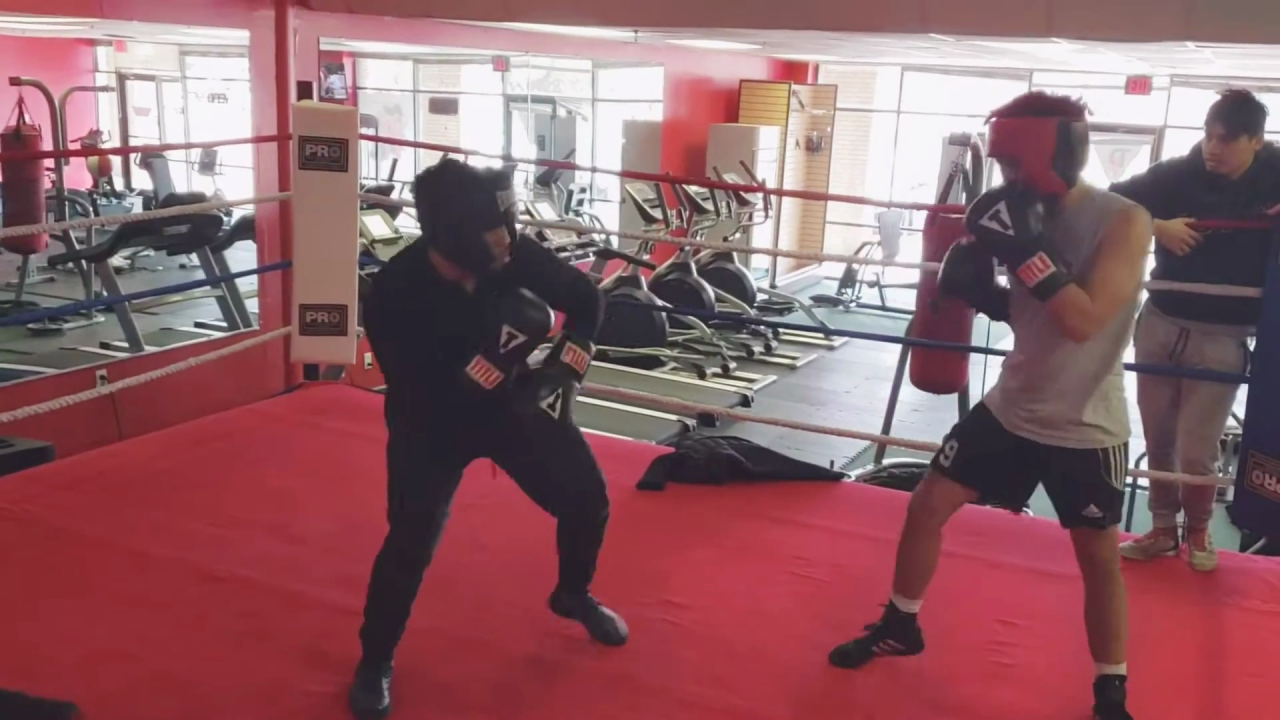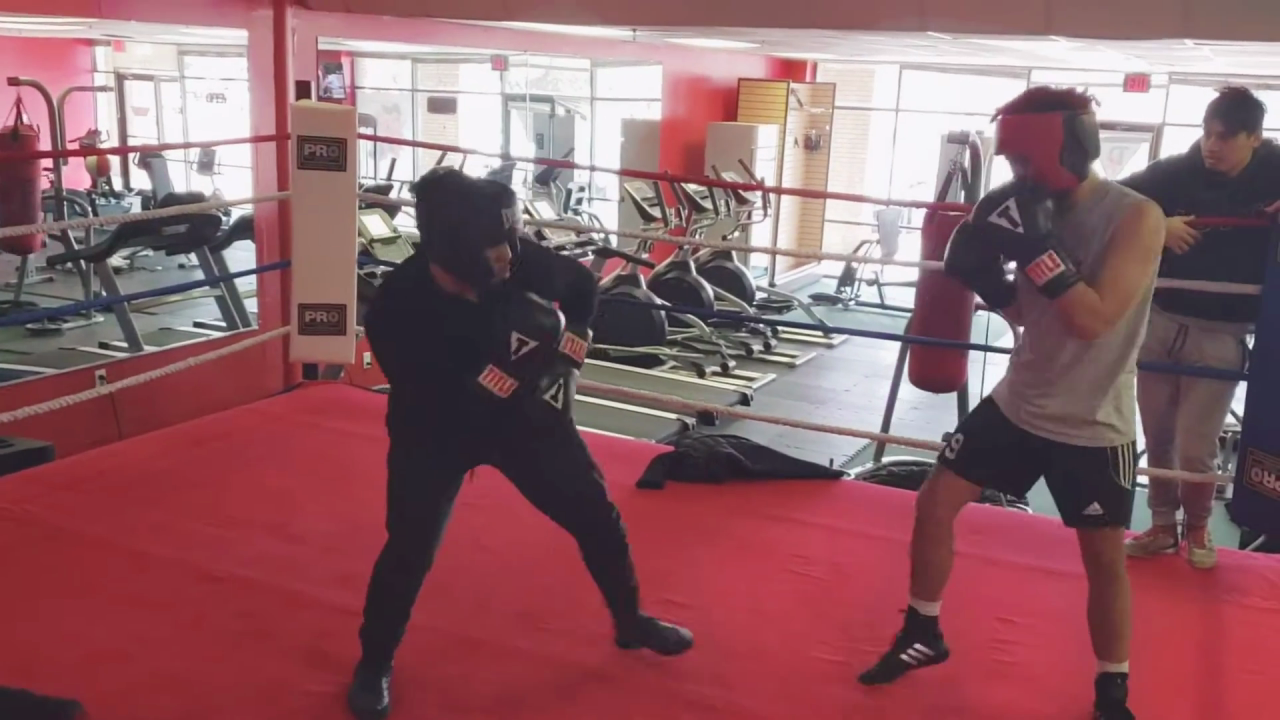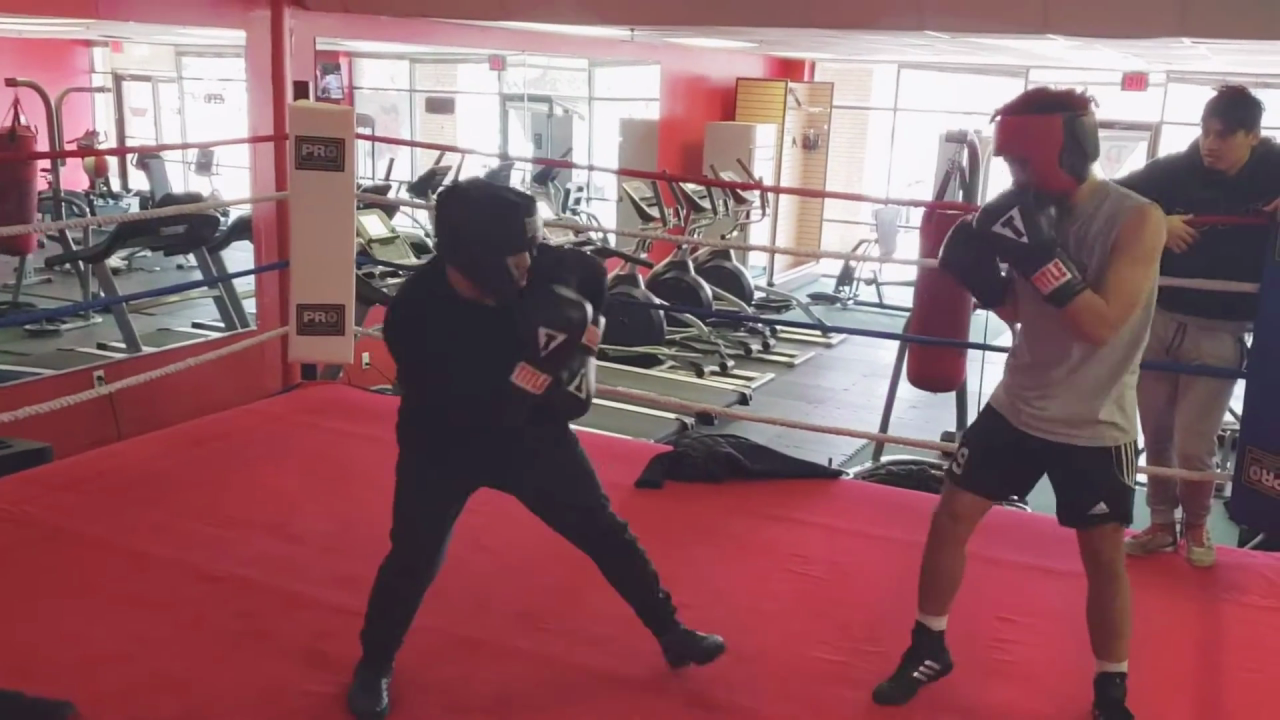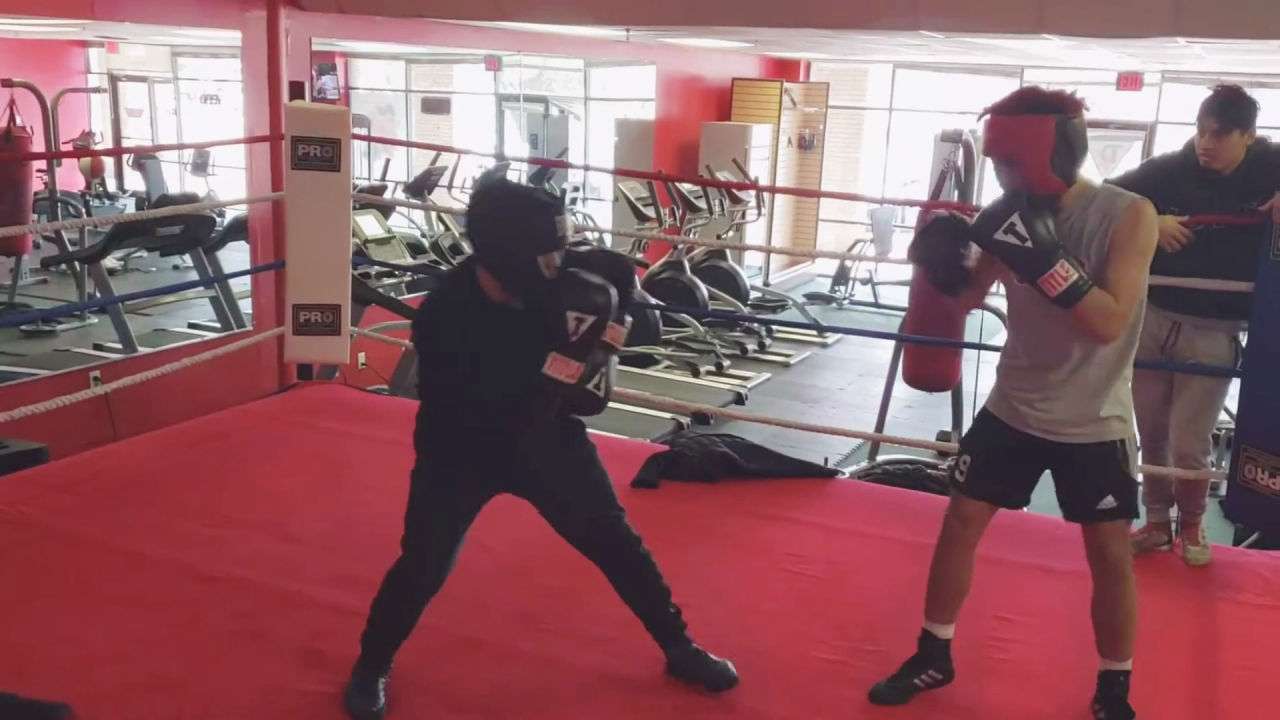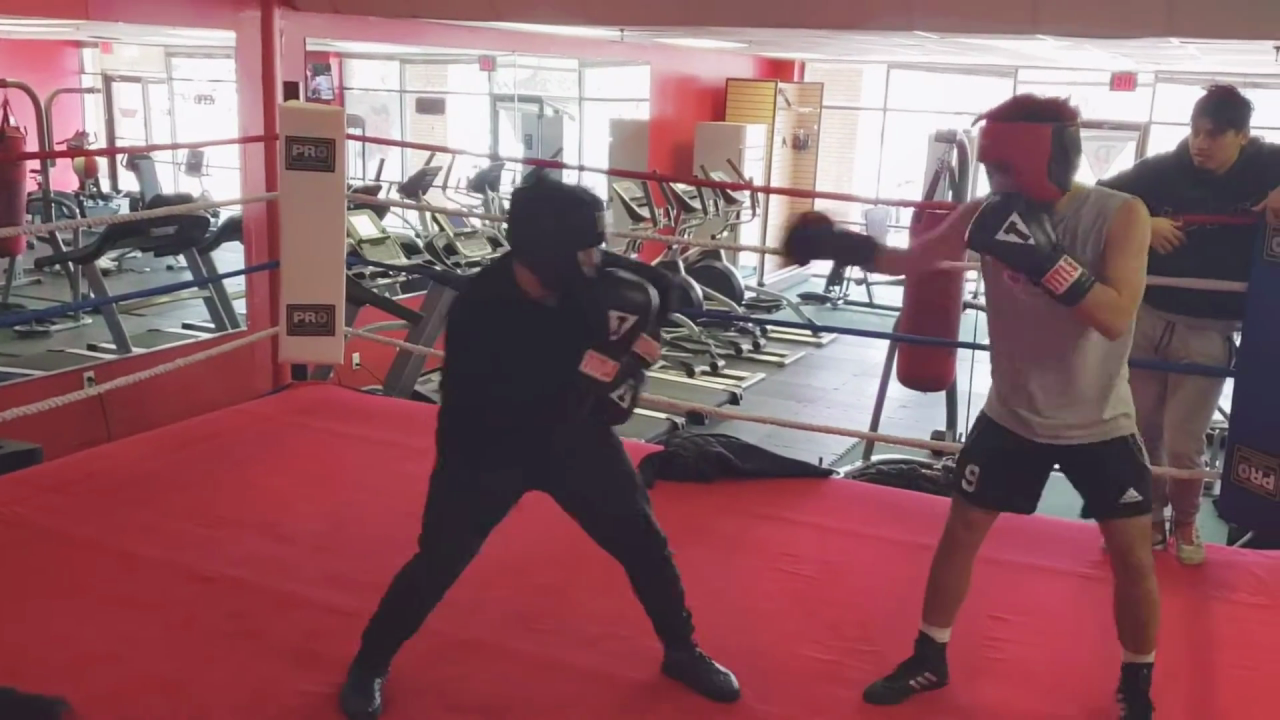
dt=0.1s
person 1, frame 1
left shoulder: (1124, 222)
right shoulder: (1029, 215)
left elbow: (1084, 320)
left wrist: (1023, 250)
right wrist: (980, 290)
left hip: (1085, 428)
right hip: (1009, 409)
left knee: (1099, 561)
right knee: (926, 506)
right ankle: (897, 625)
person 1, frame 2
left shoulder: (1136, 217)
right shoulder: (1040, 210)
left elbow: (1094, 319)
left wrist: (1033, 247)
right wrist: (987, 279)
left hip: (1092, 424)
right hip: (1016, 401)
left knee: (1105, 559)
right knee: (934, 503)
right ankle: (923, 633)
person 1, frame 3
left shoulder: (1137, 219)
right shoulder: (1025, 212)
left elbow: (1101, 326)
left wrist: (1038, 255)
right wrist: (978, 271)
left hip: (1094, 426)
right hip: (1016, 407)
left knee: (1103, 559)
right knee: (951, 518)
right ankle: (929, 649)
person 1, frame 4
left shoulder: (1128, 215)
right shoulder: (1020, 214)
left elbow: (1108, 322)
right elbow: (967, 298)
left wrist: (1041, 258)
right wrist: (945, 264)
left hip: (1094, 424)
right hip: (1013, 410)
left knee: (1110, 557)
right knee: (960, 524)
right ankle: (933, 656)
person 1, frame 5
left shoulder: (1122, 215)
right shoulder: (989, 213)
left elbow: (1116, 318)
right elbow: (909, 261)
left wrist: (1045, 258)
right wrist: (841, 242)
left hip: (1099, 423)
right hip: (1014, 415)
left knee: (1132, 553)
right knee: (962, 531)
right ankle: (929, 659)
person 2, frame 1
left shoulder: (515, 255)
right shoulder: (393, 295)
left elbow: (586, 298)
right elbow: (423, 400)
left wrist: (564, 372)
right wrist: (495, 355)
left hip: (516, 403)
right hip: (431, 420)
left knee: (585, 496)
right knee: (411, 541)
left ankle: (573, 595)
right ankle: (373, 664)
person 2, frame 2
left shoulder: (522, 262)
right shoulder: (397, 307)
left elbow: (581, 283)
right elbow: (426, 417)
left wrist: (562, 364)
right wrist: (507, 365)
left hip: (521, 410)
right hip: (436, 432)
left knee: (594, 511)
right knee: (410, 545)
left ankle: (630, 619)
right ankle: (375, 662)
person 2, frame 3
left shoulder: (531, 274)
right shoulder: (415, 316)
left elbow: (593, 272)
right elbow: (459, 421)
left wrist: (577, 353)
right wrist: (538, 361)
left hip: (526, 424)
right hip: (442, 443)
left knee: (601, 526)
right knee: (414, 555)
left ankle: (672, 632)
right ankle: (375, 664)
person 2, frame 4
left shoulder: (550, 274)
right shoulder: (443, 319)
left elbow: (618, 271)
right elbow: (503, 418)
left wrist: (600, 354)
right wrist: (569, 350)
left hip: (546, 430)
right hip: (460, 449)
left knee: (614, 537)
right knee: (425, 563)
left ankle: (679, 647)
right ankle: (373, 665)
person 2, frame 5
left shoulder: (590, 279)
right shoulder: (479, 314)
left elbow: (660, 289)
right elbow: (546, 410)
left wrist: (624, 373)
right wrist: (605, 347)
left hip: (570, 434)
right hip: (485, 445)
left knee: (643, 539)
right knee: (439, 559)
left ankle: (682, 651)
right ankle: (370, 663)
person 3, frame 1
right shoulder: (1177, 173)
right wrist: (1157, 225)
left hip: (1224, 334)
right hip: (1161, 322)
left knee: (1198, 449)
right knee: (1159, 438)
left ankle: (1199, 530)
right ankle: (1164, 528)
person 3, frame 2
right shoulder: (1176, 171)
right wrist: (1158, 224)
left hip: (1222, 332)
right hip: (1161, 320)
left knee: (1197, 447)
right knee: (1158, 435)
left ankle: (1198, 527)
right ankle: (1163, 526)
person 3, frame 3
right shoulder: (1175, 170)
left hip: (1220, 330)
right hip: (1159, 318)
left knee: (1195, 445)
right knee: (1156, 434)
left ankle: (1196, 525)
right ankle: (1162, 524)
person 3, frame 4
right shoulder: (1169, 169)
right wrist: (1149, 221)
left hip: (1215, 329)
right hip: (1153, 317)
left knee: (1190, 444)
right knee: (1151, 434)
left ankle: (1191, 525)
right ankle: (1157, 522)
person 3, frame 5
right shoulder: (1163, 169)
right wrist: (1142, 221)
left hip: (1208, 329)
right hip: (1146, 317)
left knee: (1183, 443)
right knee: (1144, 432)
left ankle: (1185, 524)
right ankle: (1151, 520)
